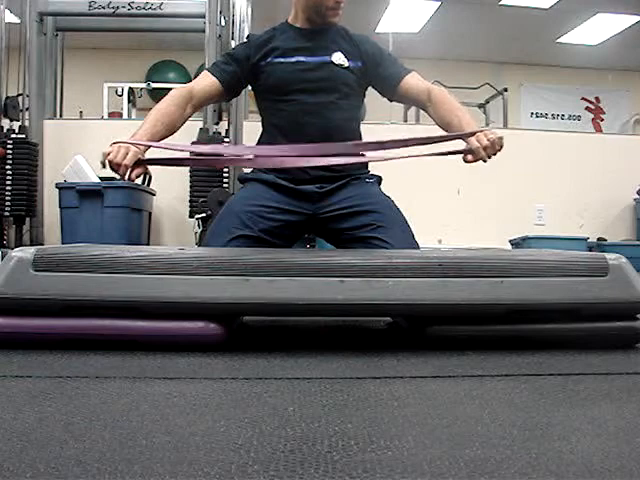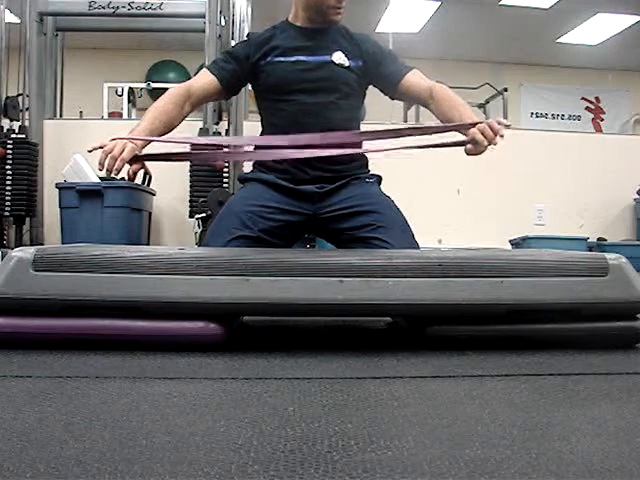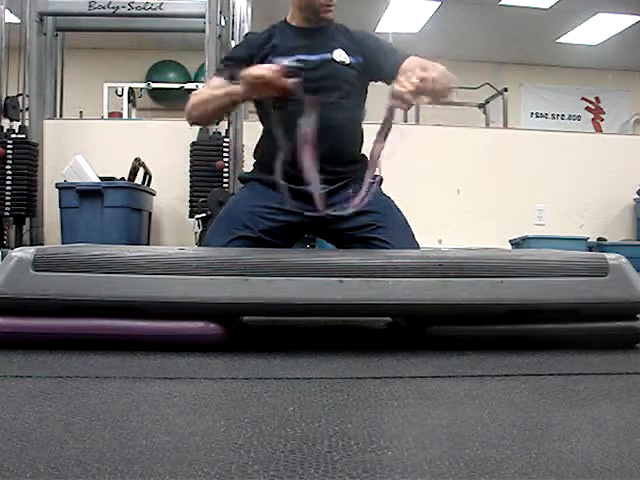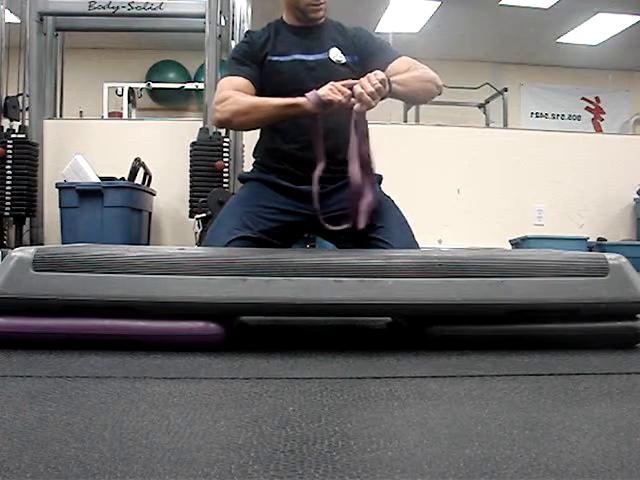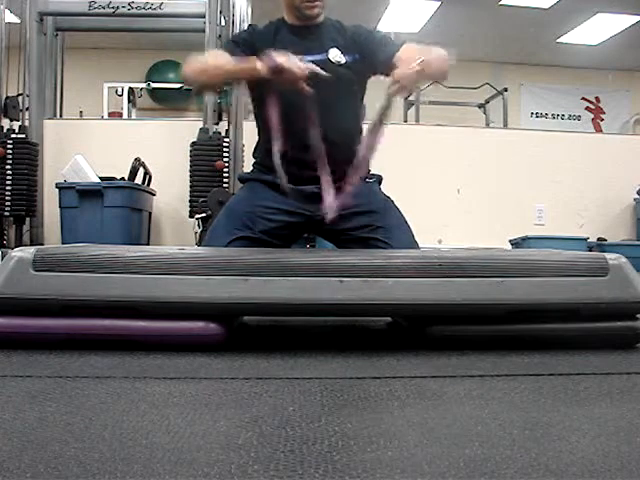
dt=0.5s
person 1, frame 1
left shoulder: (361, 49)
right shoulder: (258, 48)
left elbow: (427, 94)
right elbow: (189, 96)
left wrist: (473, 133)
right wrist: (138, 143)
left hip: (349, 186)
right hip: (273, 186)
person 1, frame 2
left shoulder: (361, 48)
right shoulder: (259, 46)
left elbow: (429, 91)
right elbow: (188, 94)
left wrist: (471, 125)
right wrist: (136, 139)
left hip: (349, 186)
right hip: (273, 185)
person 1, frame 3
left shoulder: (360, 44)
right shoulder: (257, 46)
left elbow: (442, 77)
right elbow: (197, 110)
left wrist: (422, 81)
right wrist: (241, 90)
left hip: (348, 186)
right hip: (273, 186)
person 1, frame 4
left shoulder: (356, 40)
right shoulder: (256, 44)
left elbow: (430, 82)
right elbow: (224, 110)
left wrist: (388, 84)
right wrist: (307, 103)
left hip: (347, 184)
right hip: (274, 185)
person 1, frame 5
left shoulder: (358, 40)
right shoulder: (257, 39)
left elbow: (436, 59)
right elbow: (194, 72)
left wrist: (422, 64)
right wrist: (259, 67)
right hip: (272, 186)
